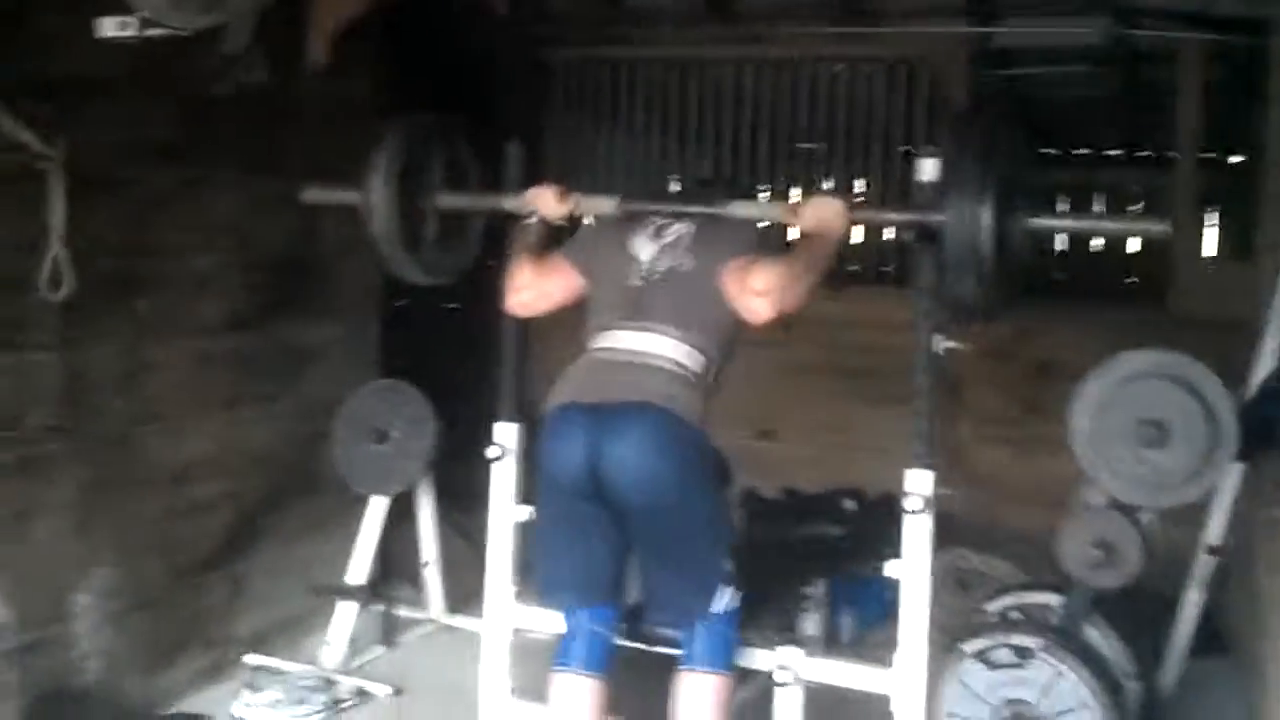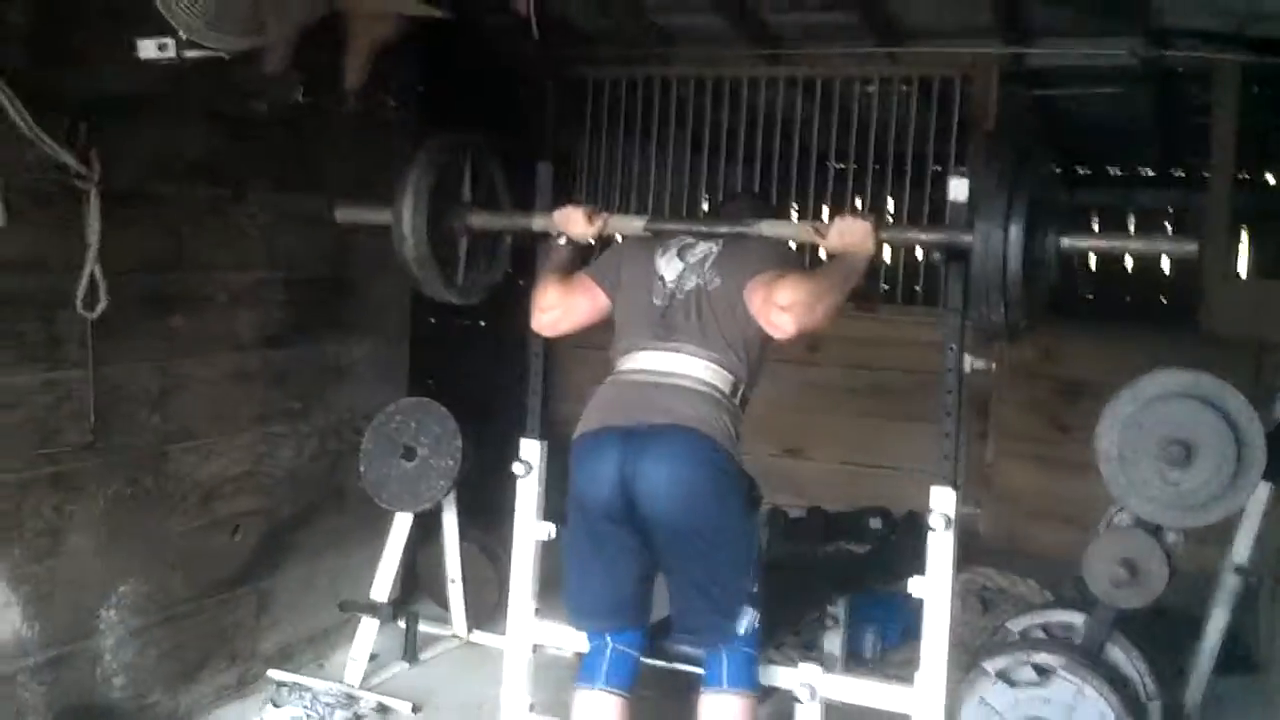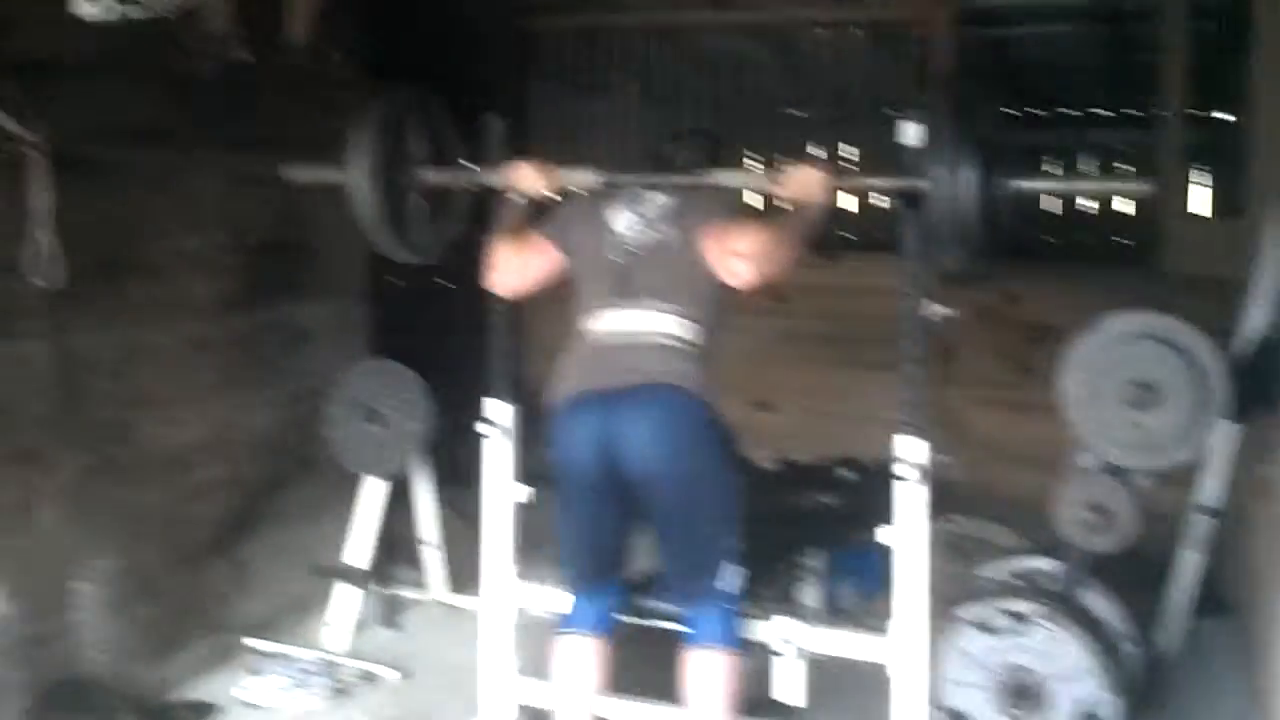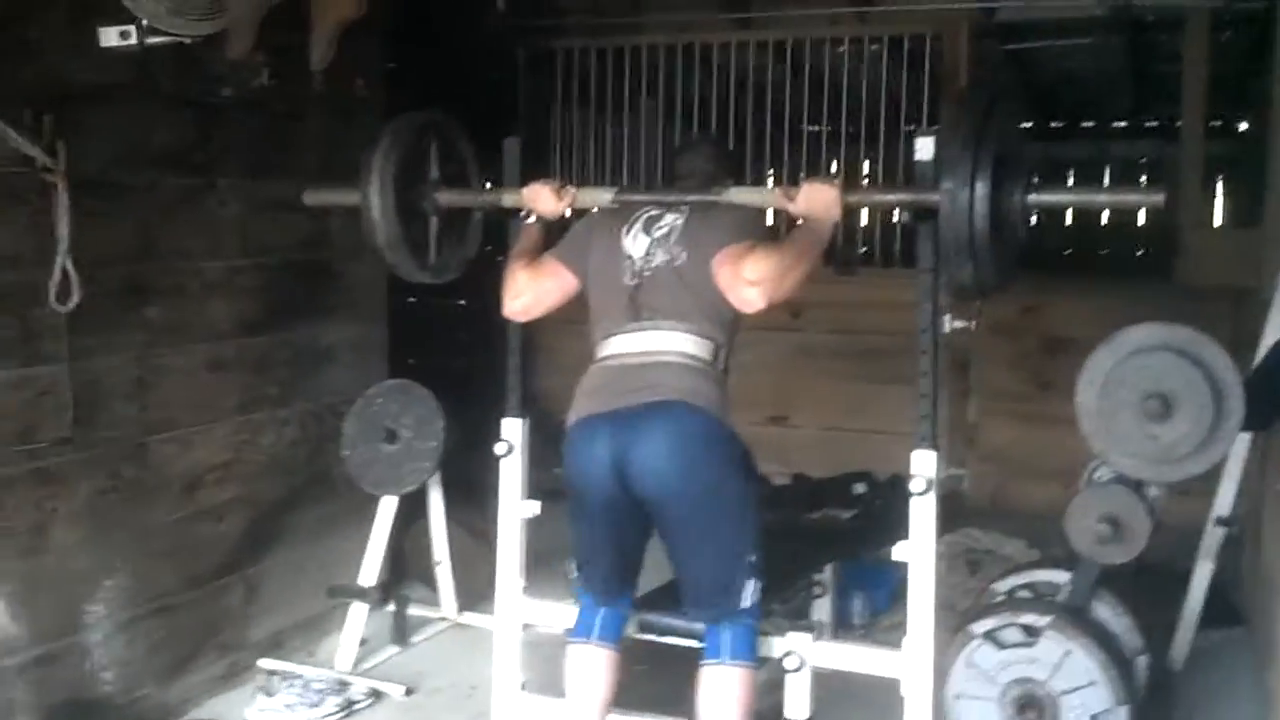
dt=0.3s
person 1, frame 1
left shoulder: (612, 233)
right shoulder: (737, 237)
left elbow: (522, 295)
right elbow: (760, 298)
left wrist: (537, 220)
right wrist: (823, 236)
left hip: (567, 424)
right hip: (657, 431)
left knee: (586, 622)
right knee: (708, 619)
person 1, frame 2
left shoulder: (637, 253)
right shoulder: (763, 255)
left elbow: (547, 315)
right elbow: (785, 314)
left wrist: (567, 241)
right wrist: (851, 256)
left hip: (598, 446)
right hip: (689, 454)
left knee: (610, 638)
right knee: (729, 641)
person 1, frame 3
left shoulder: (588, 207)
right shoulder: (715, 204)
left elbow: (503, 274)
right elbow: (742, 261)
left wrist: (520, 198)
right wrist: (805, 205)
left hip: (578, 412)
right hip: (667, 411)
left knee: (590, 592)
right knee: (710, 598)
person 1, frame 4
left shoulder: (601, 226)
right shoulder: (731, 220)
left elbow: (519, 300)
right elbow: (753, 287)
left wrist: (535, 218)
right wrist: (817, 221)
left hip: (590, 429)
right hip: (682, 427)
left knee: (601, 600)
right knee: (730, 613)
